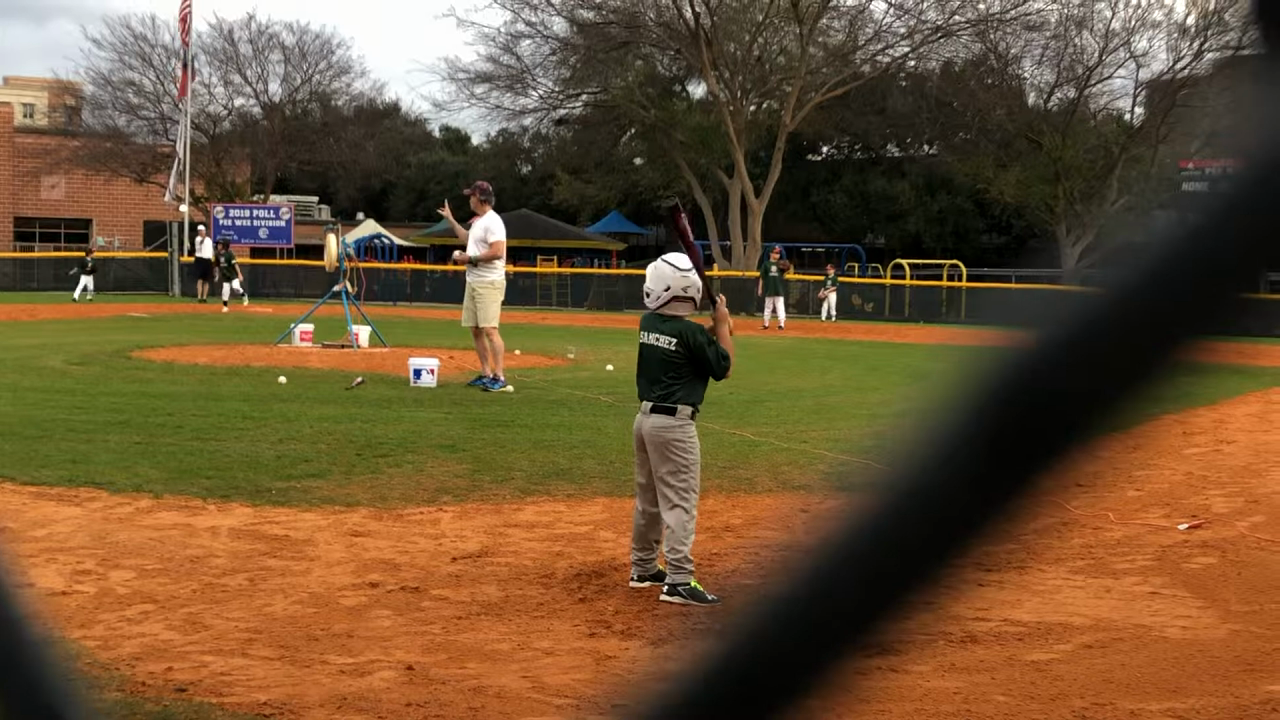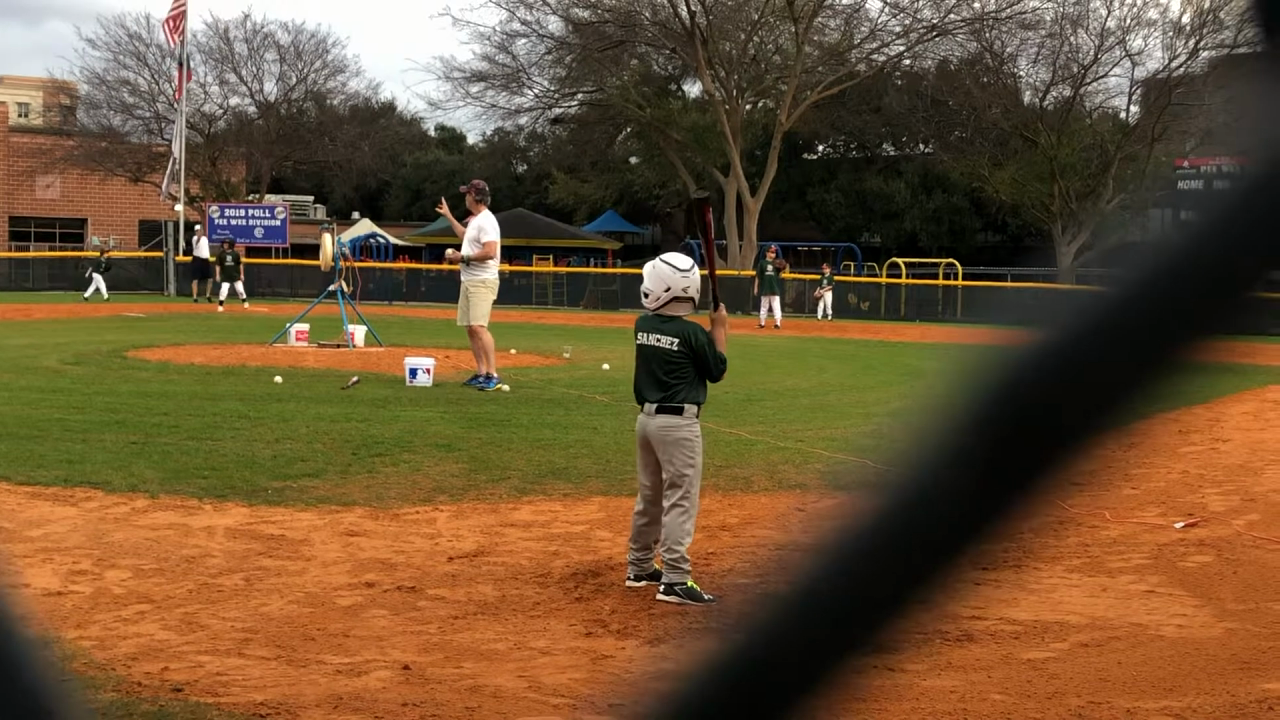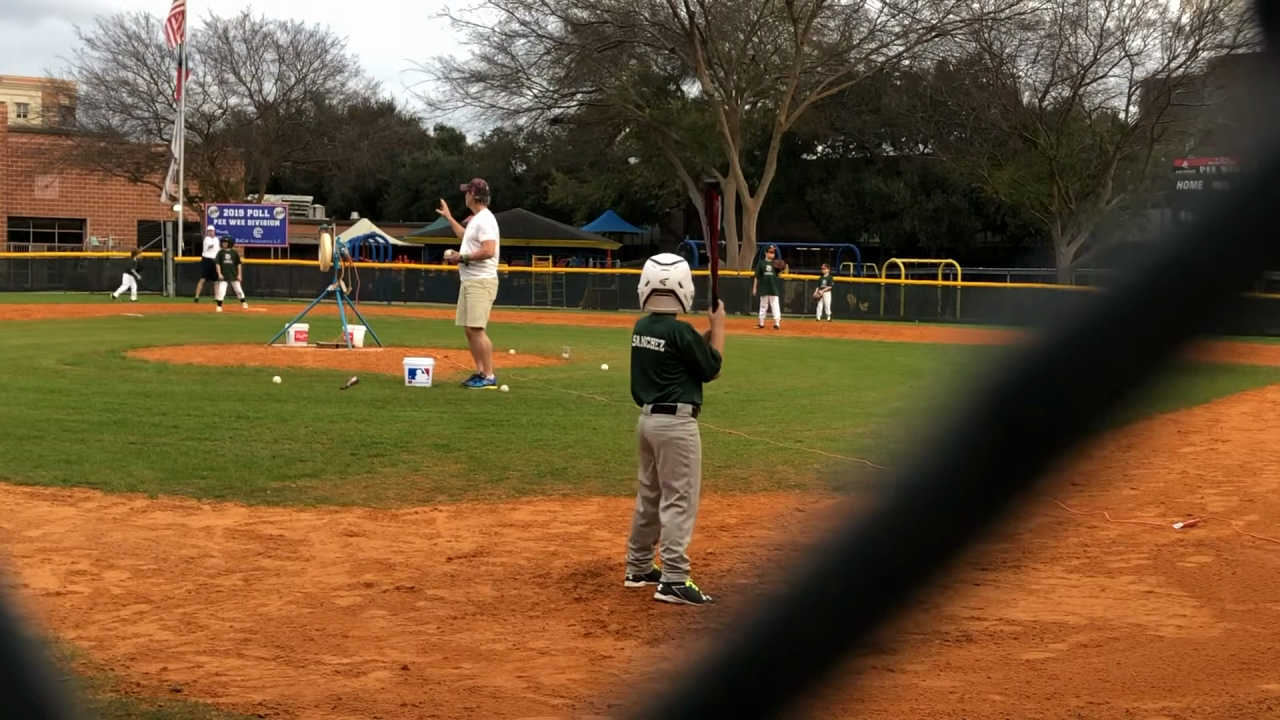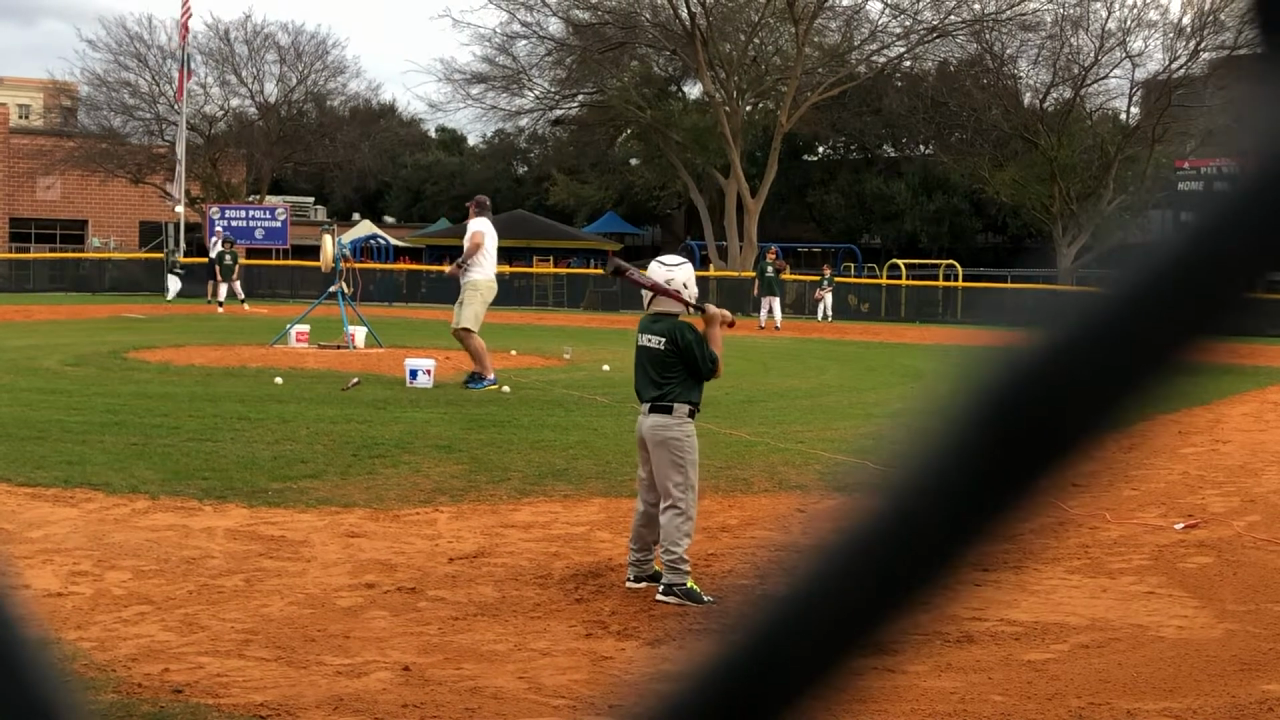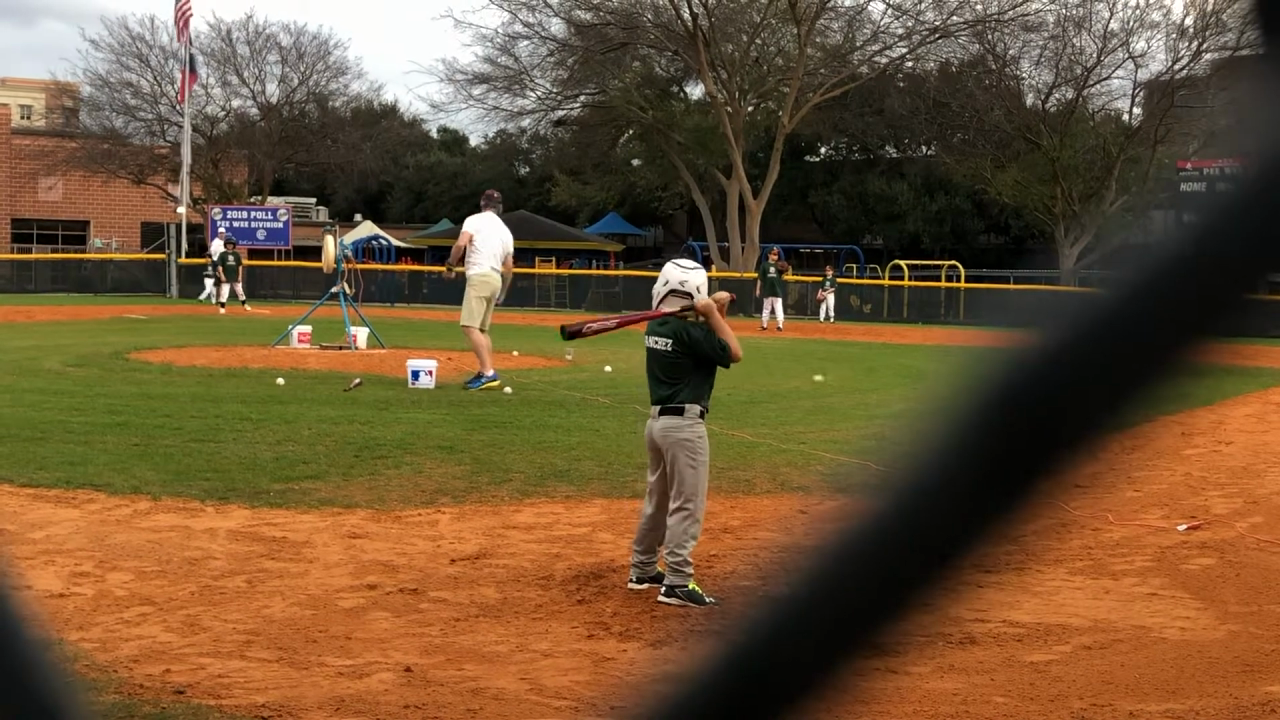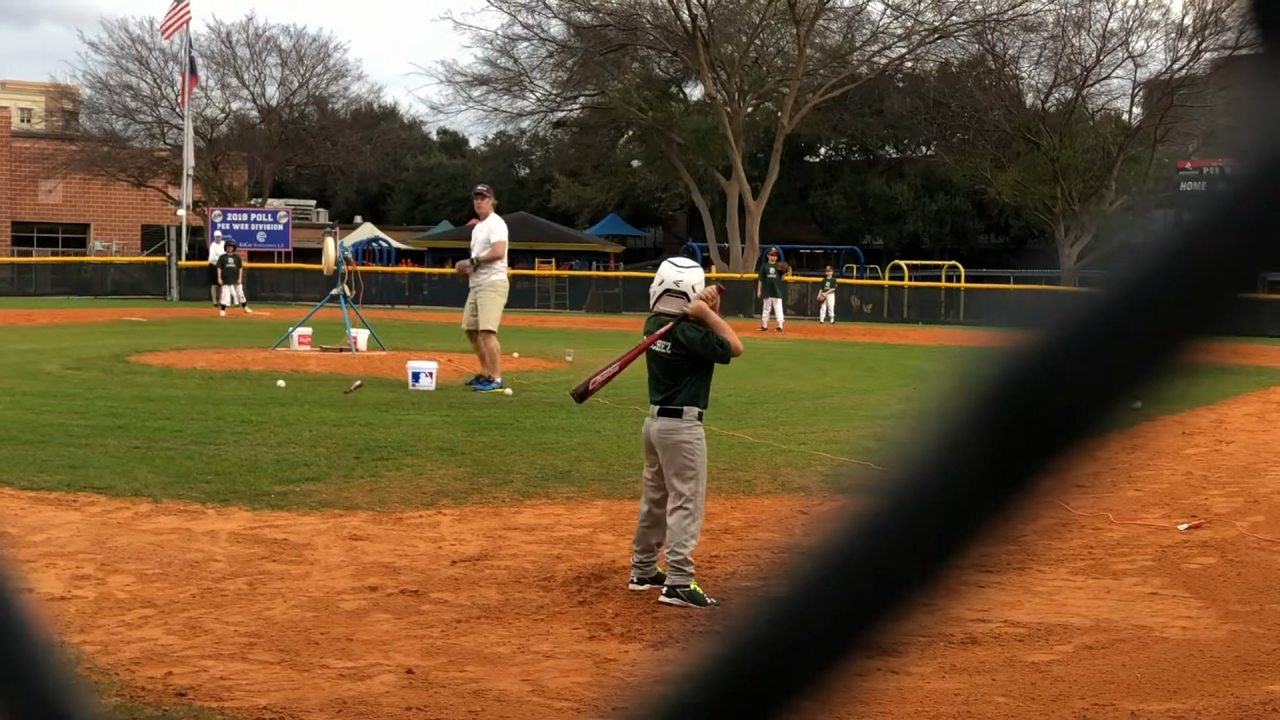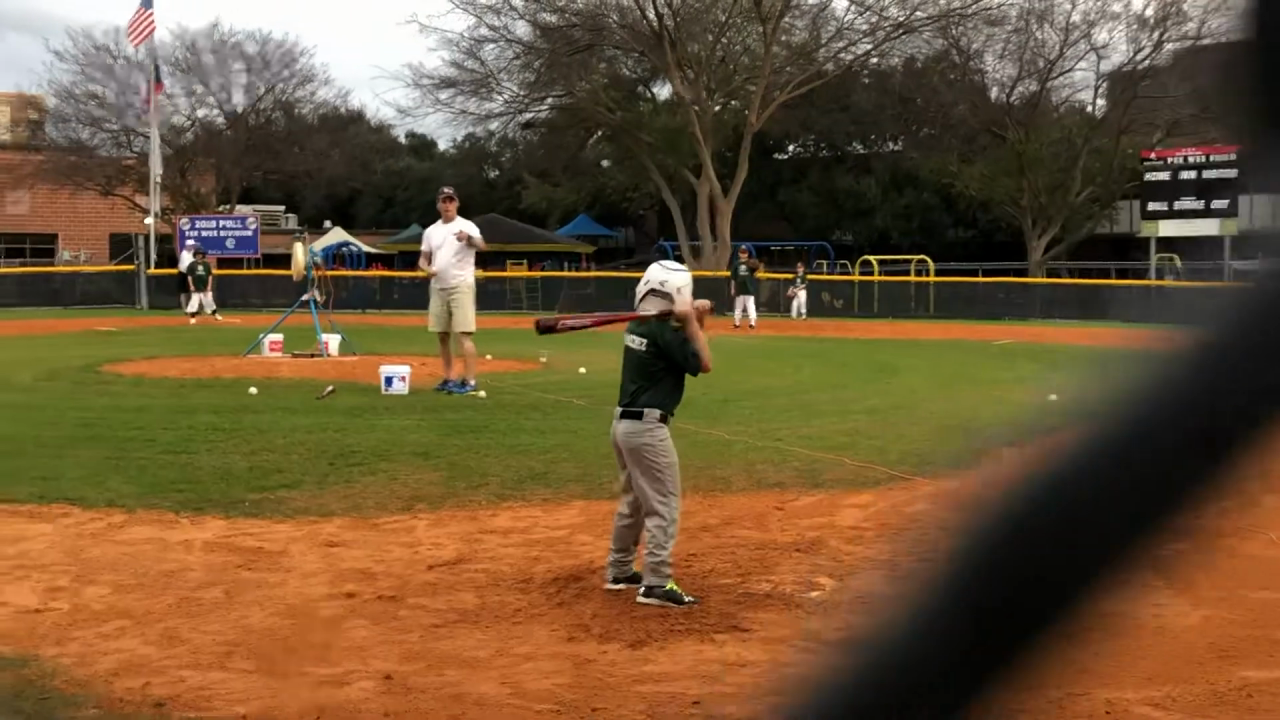
dt=0.5s
person 1, frame 1
left shoulder: (647, 322)
right shoulder: (690, 331)
right elbow: (723, 368)
left wrist: (712, 328)
right wrist: (722, 325)
left hip: (645, 418)
right hip: (675, 424)
left knee: (649, 498)
right knee: (680, 502)
left ankle: (643, 568)
right ankle: (678, 581)
person 1, frame 2
left shoulder: (643, 324)
right shoulder: (691, 332)
right elbow: (717, 372)
left wrist: (711, 332)
right wrist: (719, 328)
left hip: (647, 419)
right hip: (678, 424)
left knee: (649, 497)
right knee: (680, 502)
left ankle: (639, 567)
right ankle: (675, 581)
person 1, frame 3
left shoulder: (641, 327)
right shoulder: (680, 330)
right elbow: (711, 370)
left wrist: (708, 335)
right wrist: (718, 328)
left hip: (648, 419)
right hip: (677, 423)
left knee: (650, 497)
right knee: (679, 501)
left ankle: (639, 567)
right ankle: (674, 580)
person 1, frame 4
left shoulder: (646, 325)
right shoulder: (681, 330)
right elbow: (712, 370)
left wrist: (711, 326)
right wrist: (713, 326)
left hip: (648, 418)
right hip: (674, 423)
left knee: (649, 497)
right knee: (678, 502)
left ankle: (640, 568)
right ankle: (674, 582)
person 1, frame 5
left shoulder: (655, 326)
right shoulder: (688, 330)
left elbow: (705, 340)
right elbow: (734, 353)
left wrist: (716, 313)
right wrist: (713, 314)
left hip: (657, 421)
right hip: (684, 425)
left knee: (657, 499)
right knee: (686, 504)
left ankle: (642, 569)
right ankle: (677, 582)
person 1, frame 6
left shoulder: (654, 323)
right shoulder: (685, 332)
left elbow: (702, 337)
right elbow: (734, 347)
left wrist: (709, 311)
right wrist: (707, 313)
left hip: (656, 421)
right hip: (682, 426)
left knee: (654, 499)
right knee: (686, 504)
left ankle: (642, 570)
right ankle: (678, 584)
person 1, frame 7
left shoulder: (636, 325)
right shoulder: (664, 332)
left elbow: (680, 347)
right elbow: (704, 364)
left wrist: (694, 321)
right wrist: (691, 322)
left hip: (624, 423)
right hip: (647, 428)
left knee: (633, 502)
right knee: (663, 505)
left ankle: (620, 570)
right ankle: (656, 583)
person 2, frame 1
left shoulder: (492, 221)
right shoulder: (477, 221)
left elbow: (497, 252)
right elbow: (468, 239)
left wrist: (470, 258)
right wrist: (450, 219)
left hip: (489, 283)
right hip: (473, 282)
left knee: (489, 329)
right knee: (475, 329)
left ankle: (499, 377)
right ankle: (486, 374)
person 2, frame 2
left shoulder: (486, 220)
right shoulder: (475, 220)
left elbow: (490, 252)
left wrist: (463, 257)
right wrist: (448, 216)
left hip: (482, 281)
right hip: (468, 281)
left knee: (479, 327)
right knee: (471, 329)
left ankle: (492, 375)
right ankle: (481, 373)
person 2, frame 3
left shoulder: (485, 219)
right shoulder: (475, 219)
left elbow: (488, 251)
left wrist: (461, 257)
right wrist: (448, 217)
left hip: (481, 282)
right hip: (468, 281)
left knee: (476, 329)
right knee: (469, 329)
left ankle: (489, 377)
right ankle: (480, 373)
person 2, frame 4
left shoulder: (477, 223)
right shoulder: (485, 226)
left elbow: (477, 242)
left wrist: (458, 263)
left hip: (479, 285)
right hip: (471, 285)
left knee: (467, 331)
right knee: (457, 330)
left ankle: (489, 376)
right ankle: (478, 369)
person 2, frame 5
left shoulder: (474, 219)
right shoulder: (505, 230)
left elbow: (461, 244)
right elbow: (508, 267)
left wrist: (450, 265)
right wrist: (503, 292)
left hip: (479, 278)
right hip: (495, 280)
left knee: (470, 327)
right knee: (481, 329)
left ankle: (488, 373)
right ankle: (486, 372)
person 2, frame 6
left shoulder: (495, 223)
right shoulder: (478, 227)
left elbow: (498, 252)
left wrist: (472, 261)
right wrist: (467, 266)
left hip: (493, 284)
right hip: (478, 285)
left knee: (487, 332)
right knee: (471, 331)
left ankle: (496, 380)
right ankle: (486, 373)
person 2, frame 7
left shoulder: (467, 226)
right shoulder: (430, 231)
left elbow: (482, 246)
right elbow: (423, 259)
left wrist: (469, 238)
right wrist: (427, 268)
left hip: (462, 287)
right hip: (438, 289)
left knee: (463, 334)
right knee: (443, 335)
left ankle: (470, 381)
right ankle: (450, 378)
